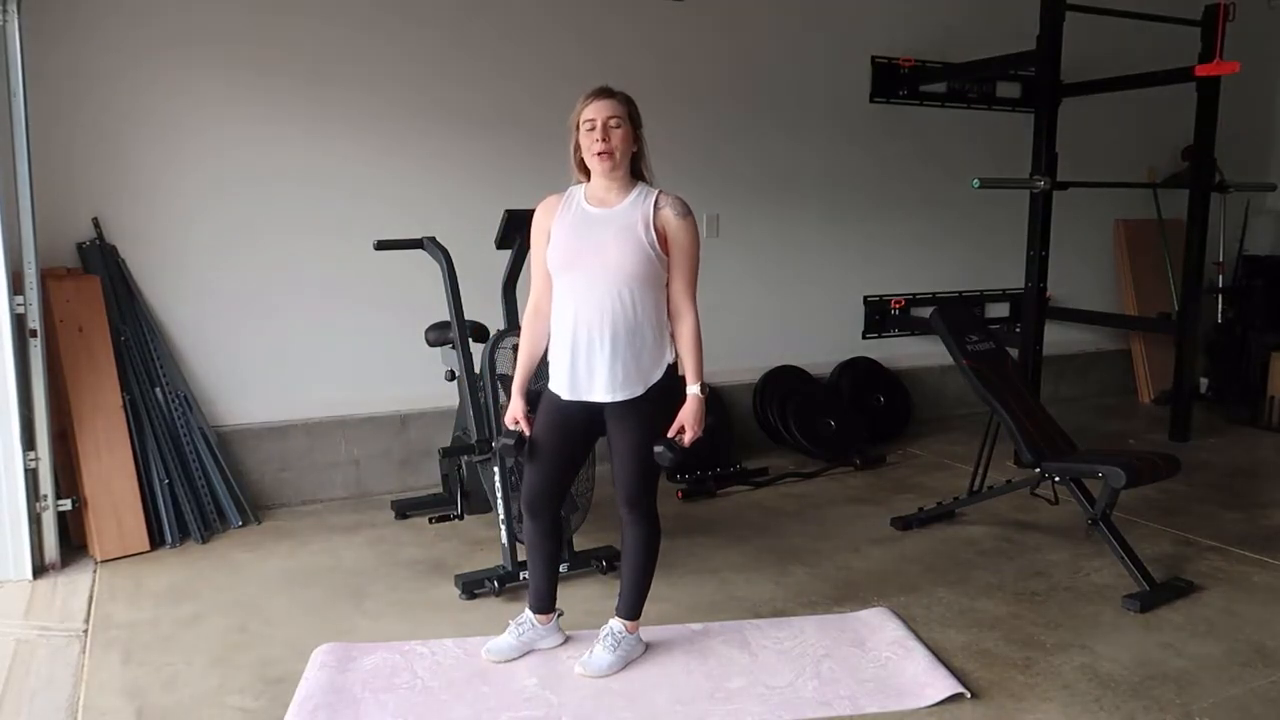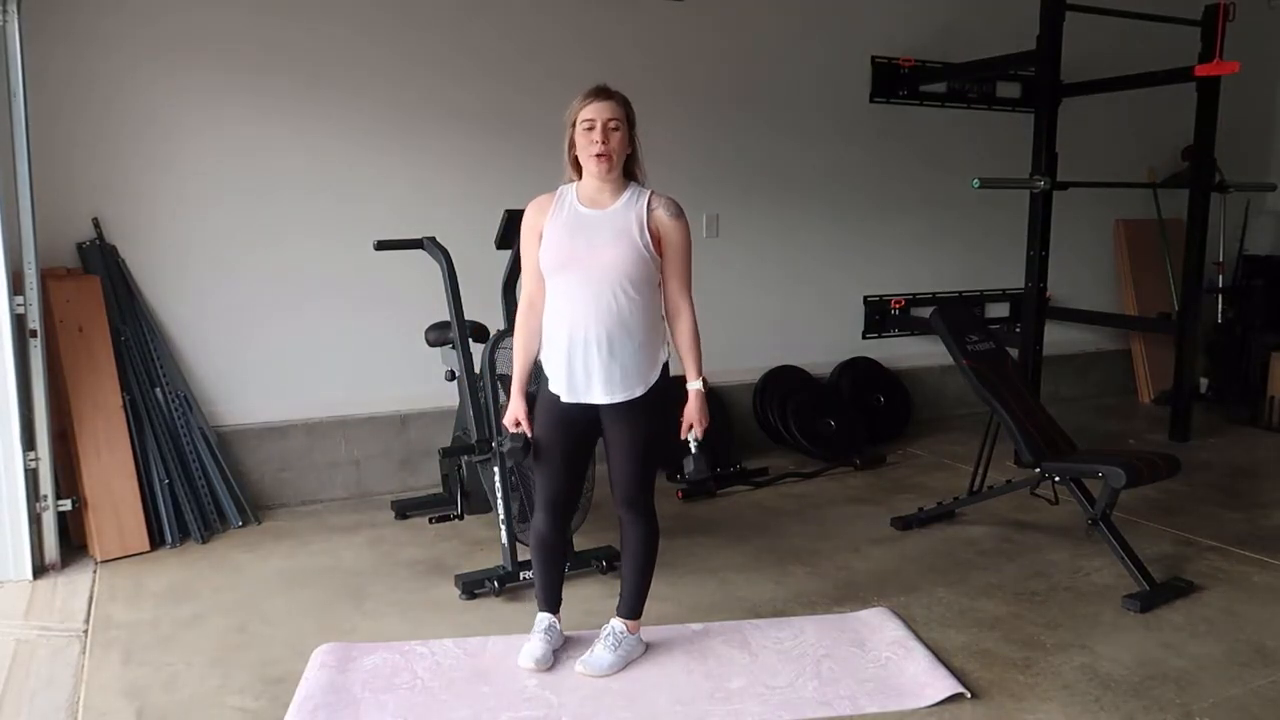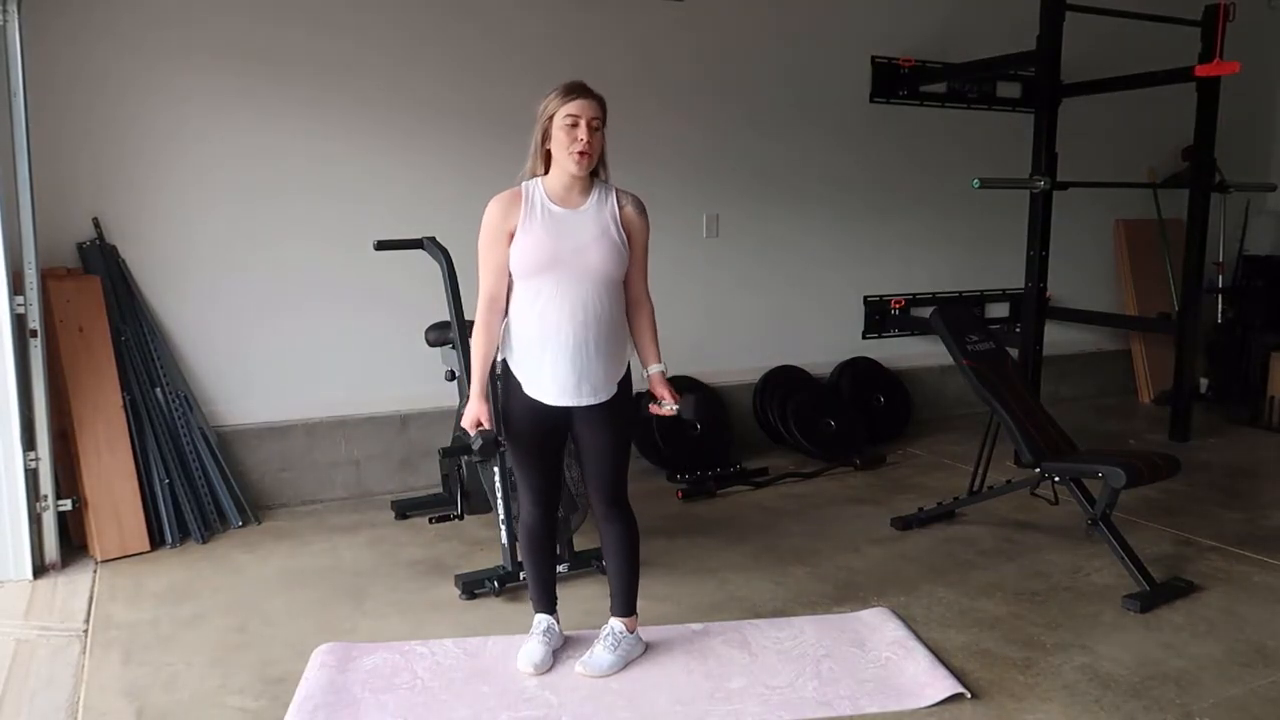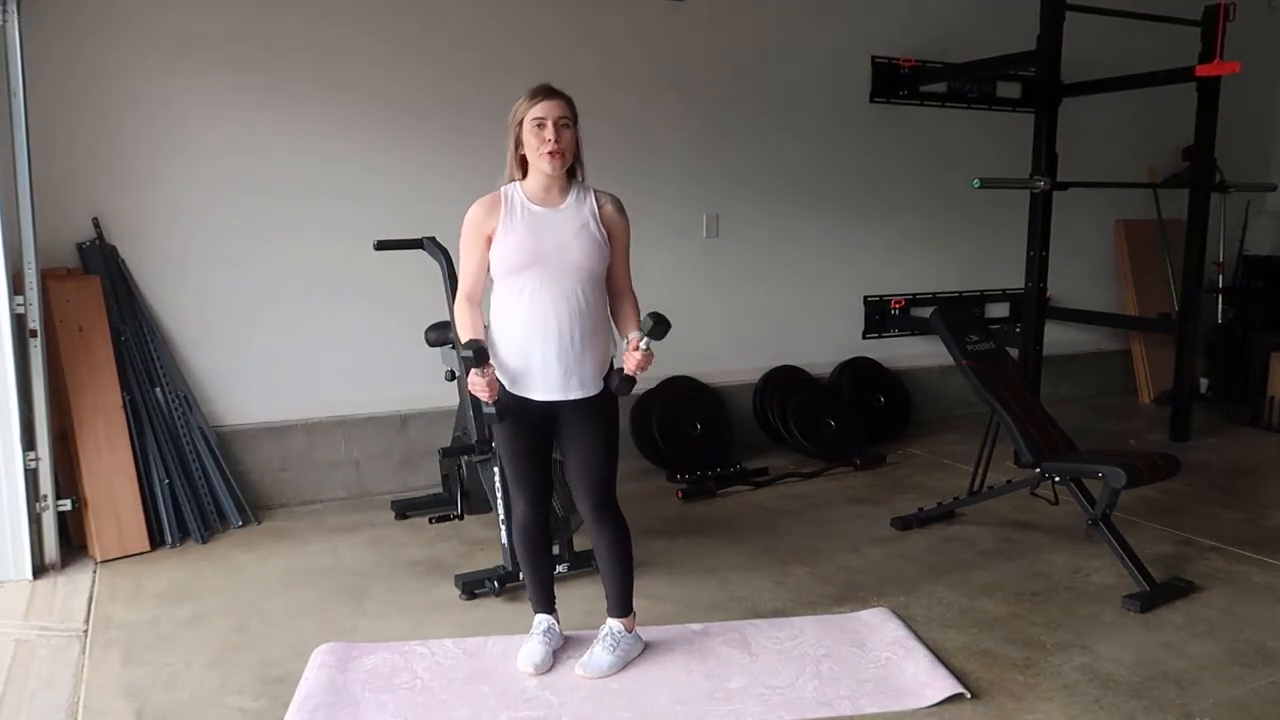
dt=0.5s
person 1, frame 1
left shoulder: (666, 213)
right shoulder: (552, 212)
left elbow: (683, 310)
right elbow: (539, 306)
left wrist: (694, 391)
right wrist: (517, 389)
left hip: (642, 388)
right hip: (567, 386)
left knee: (636, 505)
right knee: (537, 499)
left ankle: (625, 630)
right ankle: (541, 619)
person 1, frame 2
left shoulder: (659, 215)
right shoulder: (544, 211)
left elbow: (678, 306)
right elbow: (531, 306)
left wrist: (695, 388)
right wrist: (517, 391)
left hip: (635, 388)
right hip: (561, 387)
left knee: (633, 505)
right knee: (550, 506)
left ankle: (626, 628)
right ankle: (547, 620)
person 1, frame 3
left shoulder: (625, 210)
right shoulder: (509, 208)
left elbow: (636, 299)
right elbow: (490, 302)
left wrist: (655, 371)
right wrist: (478, 390)
left hip: (604, 386)
right hip: (530, 386)
left knee: (610, 503)
right knee: (536, 505)
left ankle: (624, 628)
right ankle: (545, 621)
person 1, frame 4
left shoulder: (605, 210)
right shoulder: (489, 212)
left elbow: (621, 291)
right elbow: (467, 298)
left wrist: (634, 340)
right wrist: (476, 360)
left hip: (588, 386)
right hip: (515, 386)
left knee: (597, 504)
right knee: (528, 505)
left ankle: (622, 627)
right ankle: (545, 621)
